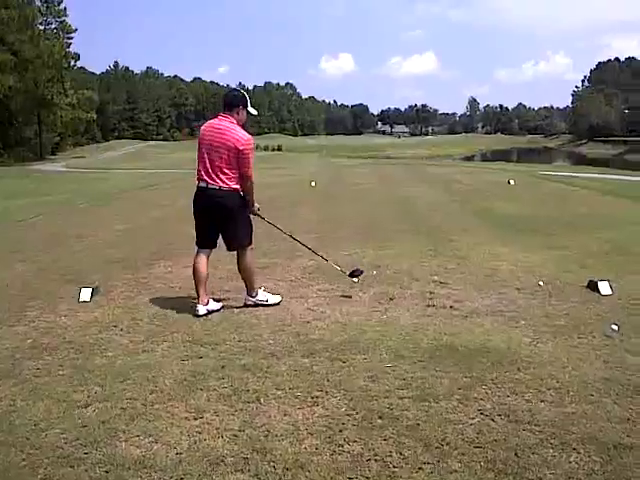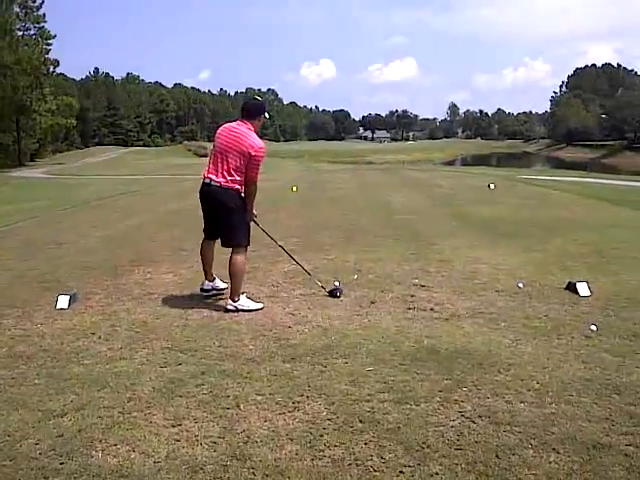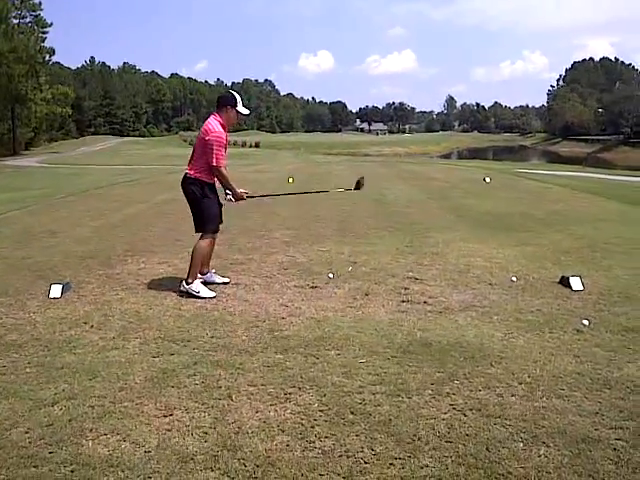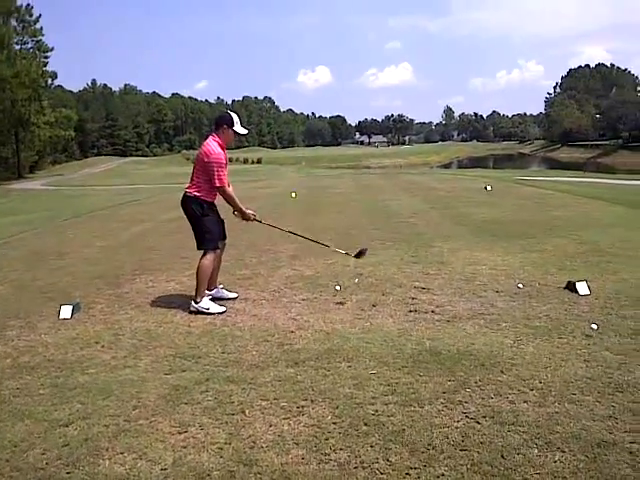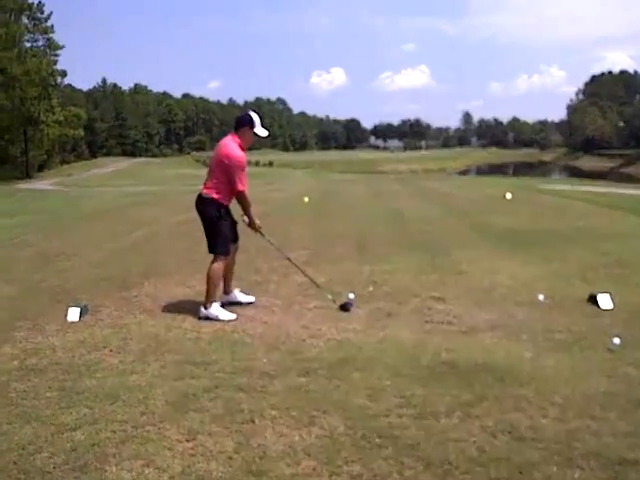
dt=0.7s
person 1, frame 1
left shoulder: (206, 128)
right shoulder: (243, 138)
right elbow: (246, 178)
right wrist: (251, 203)
left hip: (203, 193)
right hip: (227, 197)
left knee: (204, 249)
right knee: (243, 247)
left ankle: (203, 302)
right ankle: (253, 295)
person 1, frame 2
left shoulder: (223, 130)
right shoulder: (257, 145)
right elbow: (251, 182)
right wrist: (249, 209)
left hip: (208, 188)
right hip: (228, 195)
left knee: (209, 237)
right knee: (239, 248)
left ankle: (209, 281)
right ankle: (235, 299)
person 1, frame 3
left shoulder: (215, 126)
right shoulder: (216, 131)
left elbow: (217, 165)
right elbow: (218, 168)
left wrist: (228, 189)
right wrist: (234, 190)
left hip: (204, 184)
right hip: (198, 185)
left knee: (213, 229)
right knee: (207, 233)
left ankle: (204, 273)
right ankle: (190, 282)
person 1, frame 4
left shoulder: (215, 146)
right shoulder: (215, 152)
left elbow: (224, 184)
right elbow: (223, 189)
left wrist: (237, 207)
right wrist: (242, 210)
left hip: (204, 202)
right hip: (197, 203)
left knee: (219, 244)
right knee: (211, 250)
left ankle: (212, 289)
right ankle: (199, 300)
person 1, frame 5
left shoulder: (227, 143)
right shoulder: (236, 154)
right elbow: (241, 192)
left wrist: (245, 214)
right wrist: (251, 219)
left hip: (216, 203)
right hip: (213, 205)
left knee: (231, 247)
right knee: (221, 255)
left ankle: (228, 293)
right ankle: (209, 306)
